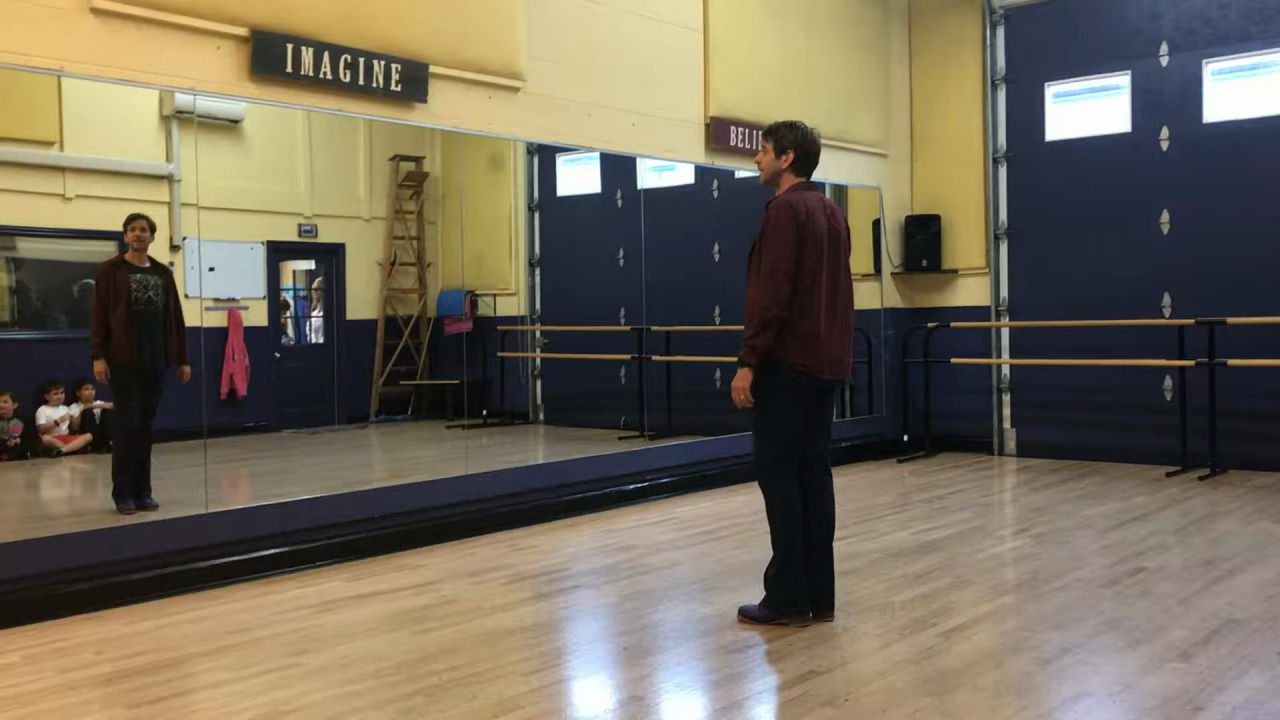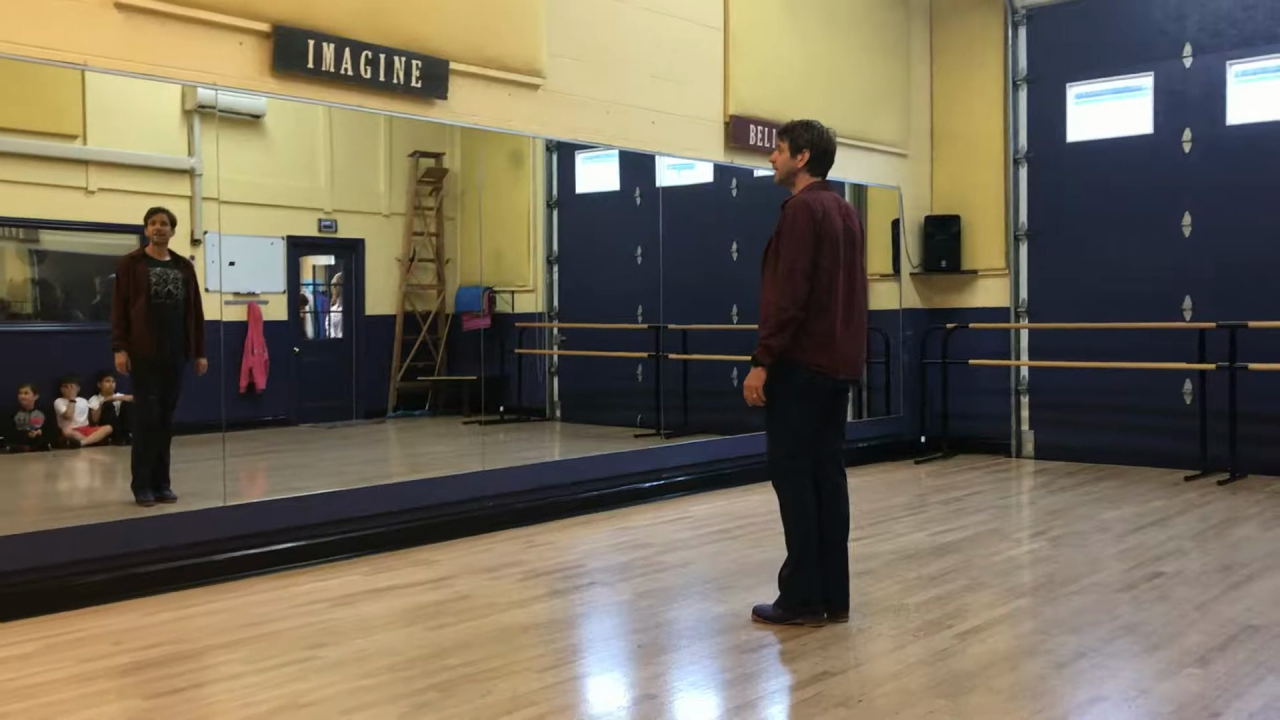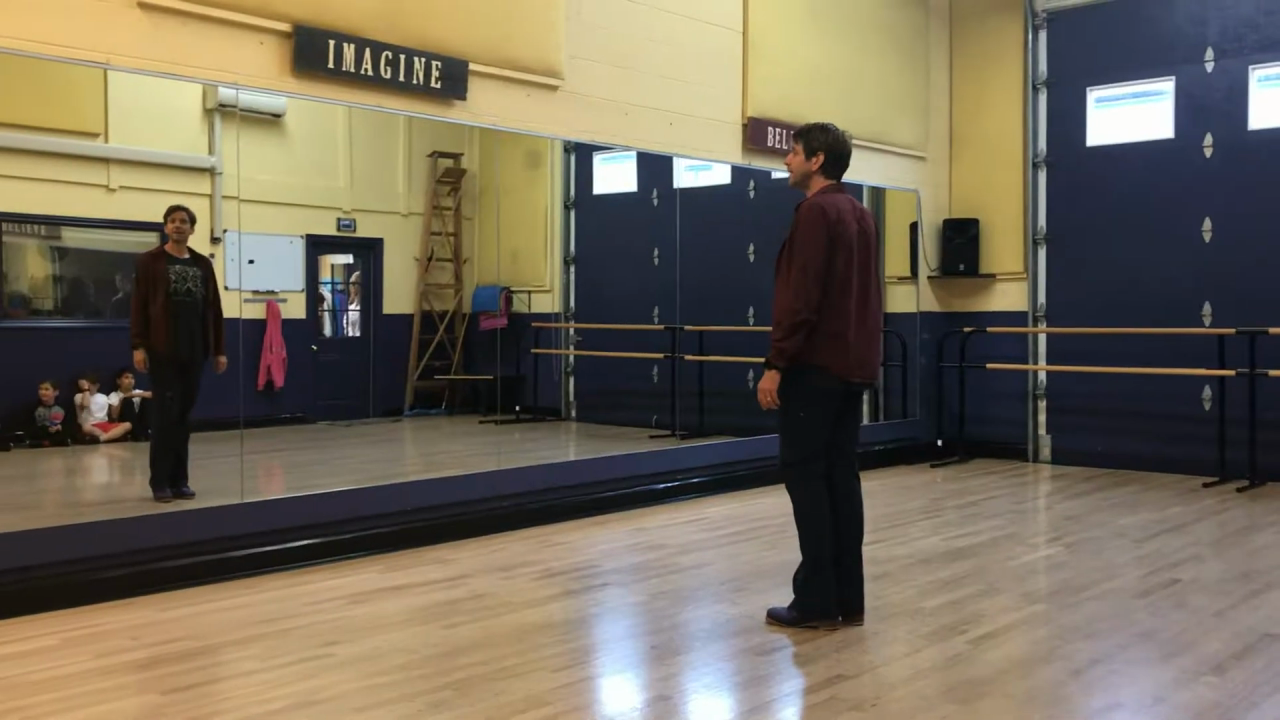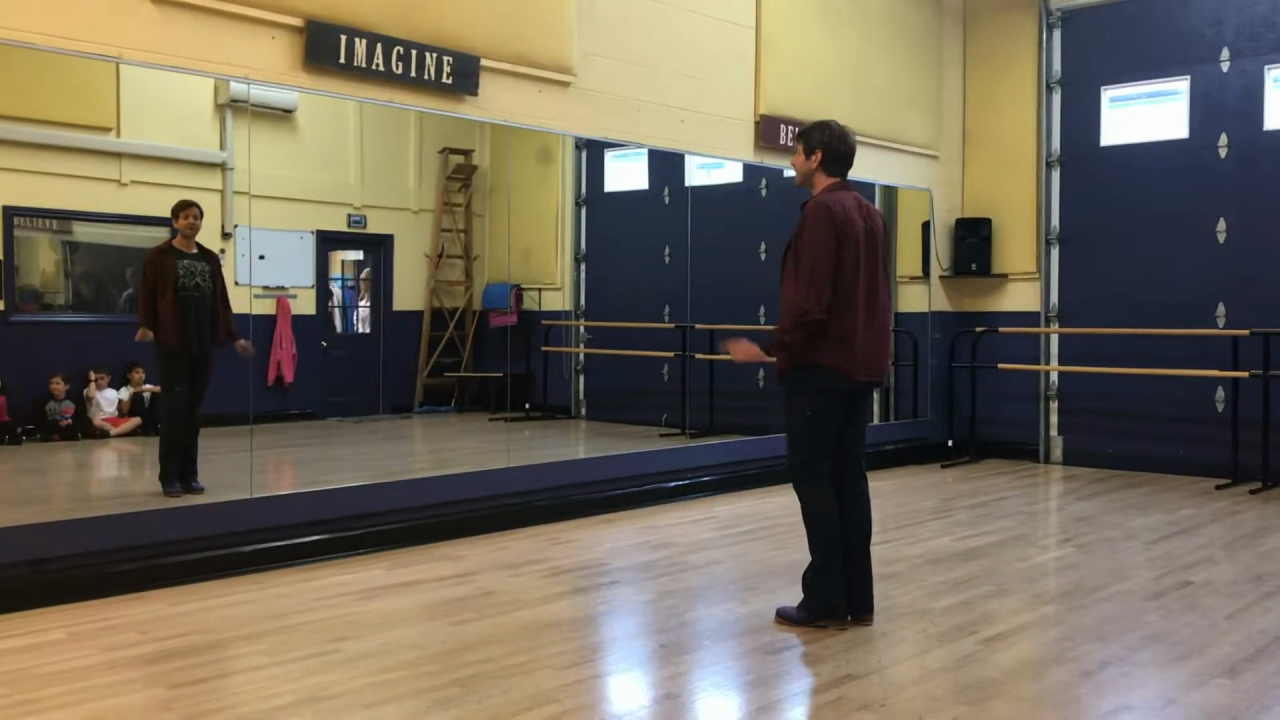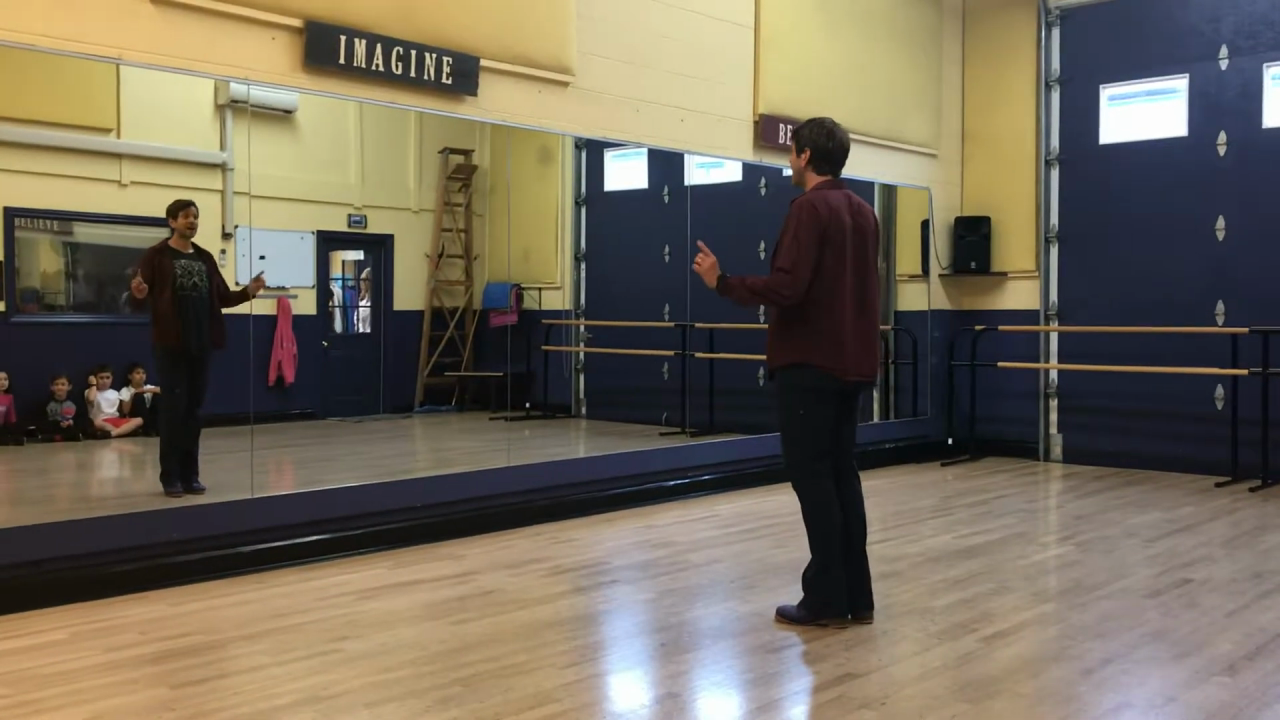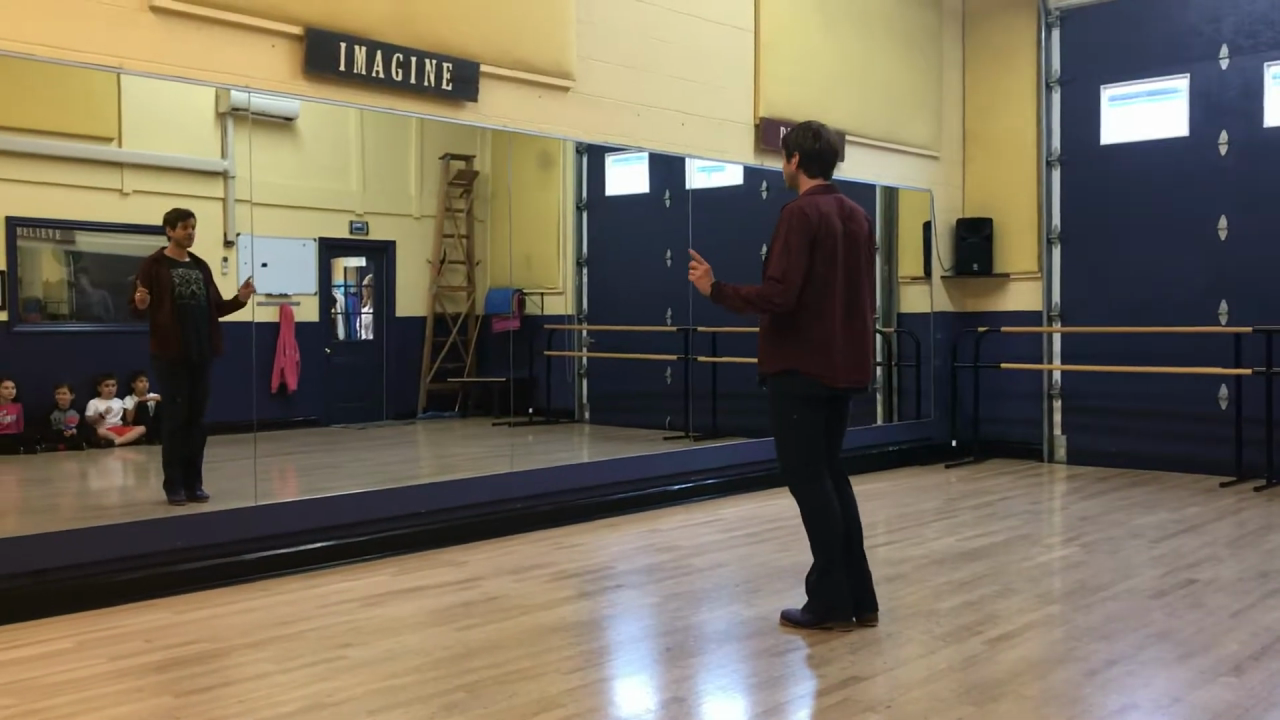
dt=0.4s
person 1, frame 1
left shoulder: (785, 209)
right shoulder: (833, 213)
left elbow: (772, 294)
left wrist: (748, 362)
left hip: (787, 364)
right hip: (825, 364)
left knee: (778, 473)
right knee: (814, 473)
left ankle: (788, 597)
right ankle: (819, 595)
person 1, frame 2
left shoulder: (802, 209)
right shoulder: (846, 213)
left elbow: (788, 296)
left wrist: (762, 361)
left hip: (801, 364)
right hip: (839, 363)
left knee: (792, 474)
right knee: (828, 473)
left ankle: (802, 598)
right ankle: (834, 595)
person 1, frame 3
left shoulder: (815, 211)
right shoulder: (861, 215)
left elbow: (801, 299)
left wrist: (775, 364)
left hip: (815, 367)
right hip: (853, 366)
left knee: (805, 476)
right knee: (841, 476)
left ankle: (817, 601)
right ankle: (848, 599)
person 1, frame 4
left shoulder: (822, 210)
right shoulder: (870, 213)
left elbow: (812, 298)
left wrist: (769, 348)
left hip: (820, 365)
right hip: (861, 366)
left knee: (813, 476)
right knee: (848, 475)
left ankle: (826, 601)
right ankle: (857, 598)
person 1, frame 5
left shoulder: (809, 208)
right shoulder: (863, 212)
left elbow: (787, 286)
left wrist: (723, 282)
left hip: (808, 364)
right hip: (852, 364)
left knee: (811, 476)
right knee: (842, 474)
left ankle: (826, 599)
right ankle: (856, 596)
person 1, frame 6
left shoulder: (800, 214)
right shoulder: (857, 217)
left elbow: (779, 294)
left wrist: (715, 289)
left hip: (800, 369)
right hip: (844, 367)
left knee: (808, 480)
right knee: (830, 475)
left ankle: (831, 603)
right ankle: (858, 597)
person 2, frame 1
left shoulder: (163, 273)
right shoulder: (111, 270)
left elbow: (175, 318)
right elbow: (99, 316)
left wrist: (182, 359)
right wrist: (98, 356)
left hip: (155, 361)
right hip: (123, 361)
left knee: (145, 426)
right knee: (126, 424)
left ankle: (142, 491)
right ankle: (123, 493)
person 2, frame 2
left shoulder: (184, 267)
right shoulder: (131, 264)
left elbow: (195, 311)
right elbow: (120, 309)
left wrist: (200, 351)
right wrist: (119, 348)
left hip: (175, 354)
right hip: (144, 354)
left knee: (165, 418)
right knee: (146, 417)
left ankle: (161, 483)
right ankle: (142, 485)
person 2, frame 3
left shoulder: (203, 264)
right shoulder: (150, 261)
left elbow: (214, 309)
right elbow: (139, 307)
left wrist: (219, 349)
right wrist: (138, 346)
left hip: (195, 351)
right hip: (163, 351)
left knee: (184, 415)
right knee: (165, 414)
left ankle: (179, 480)
right ankle: (160, 481)
person 2, frame 4
left shoulder: (210, 259)
right shoulder: (159, 256)
left elbow: (221, 302)
right elbow: (146, 298)
left wrist: (234, 337)
right wrist: (146, 327)
left hip: (203, 345)
right hip: (172, 345)
left knee: (193, 410)
right knee: (174, 409)
left ankle: (188, 474)
right ankle: (169, 476)
person 2, frame 5
left shoulder: (205, 258)
right shoulder: (156, 256)
left elbow: (222, 297)
right elbow: (143, 297)
left wrist: (248, 292)
right wrist: (138, 294)
left hip: (202, 345)
right hip: (171, 345)
left knee: (193, 410)
right knee: (174, 408)
left ankle: (190, 474)
right ankle: (170, 476)
person 2, frame 6
left shoulder: (201, 267)
right shoulder: (154, 266)
left elbow: (215, 308)
right elbow: (139, 312)
left wrist: (240, 299)
right wrist: (141, 305)
left hip: (201, 353)
right hip: (170, 354)
left knee: (197, 418)
right knee: (176, 417)
left ankle: (193, 482)
right ankle: (174, 485)
